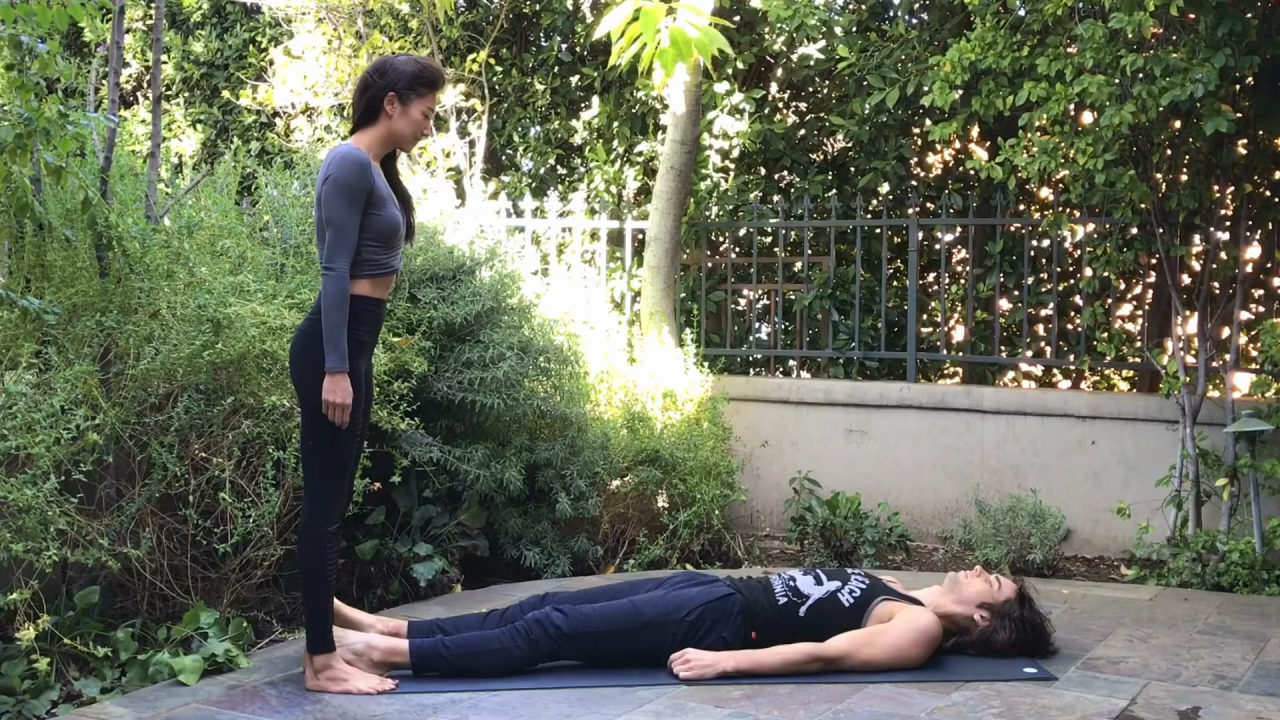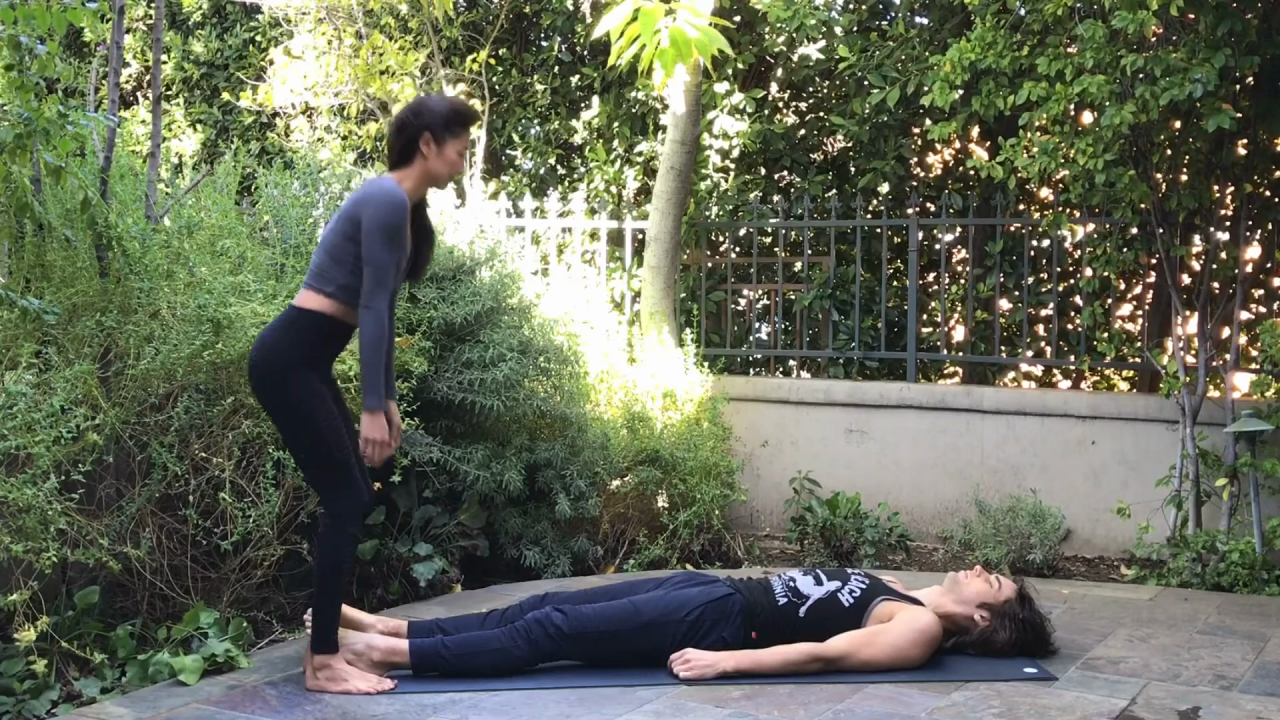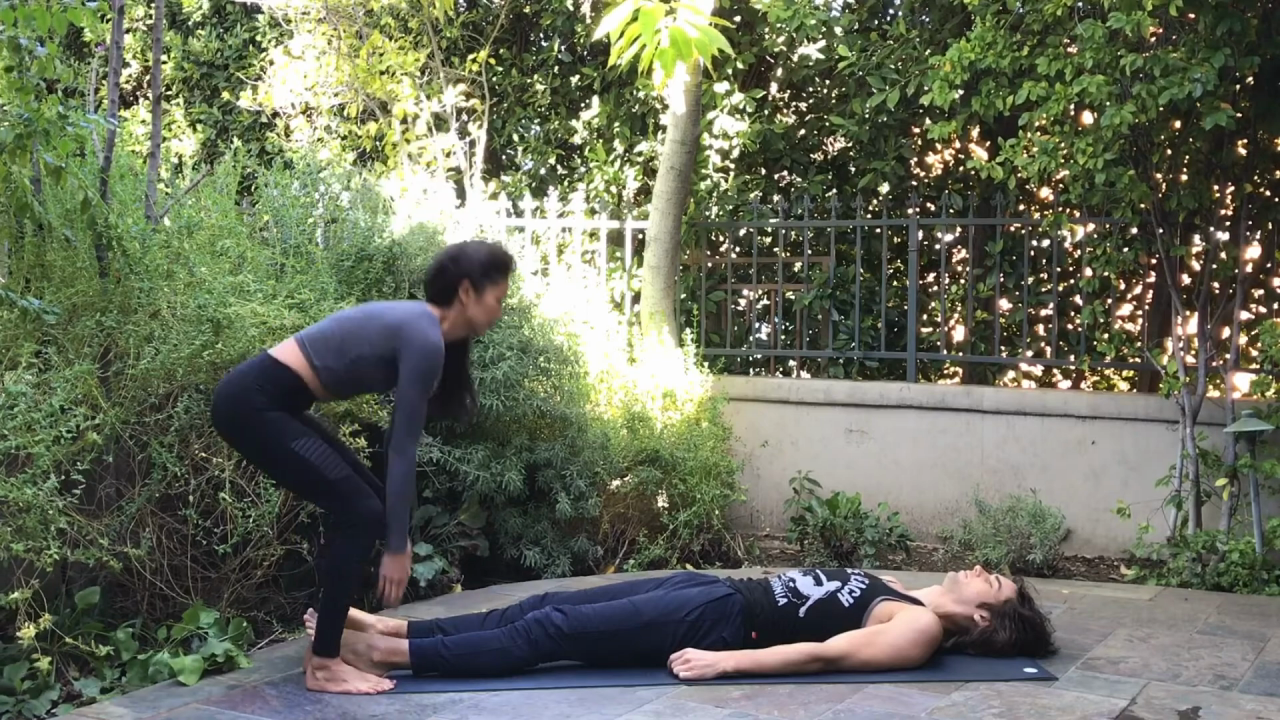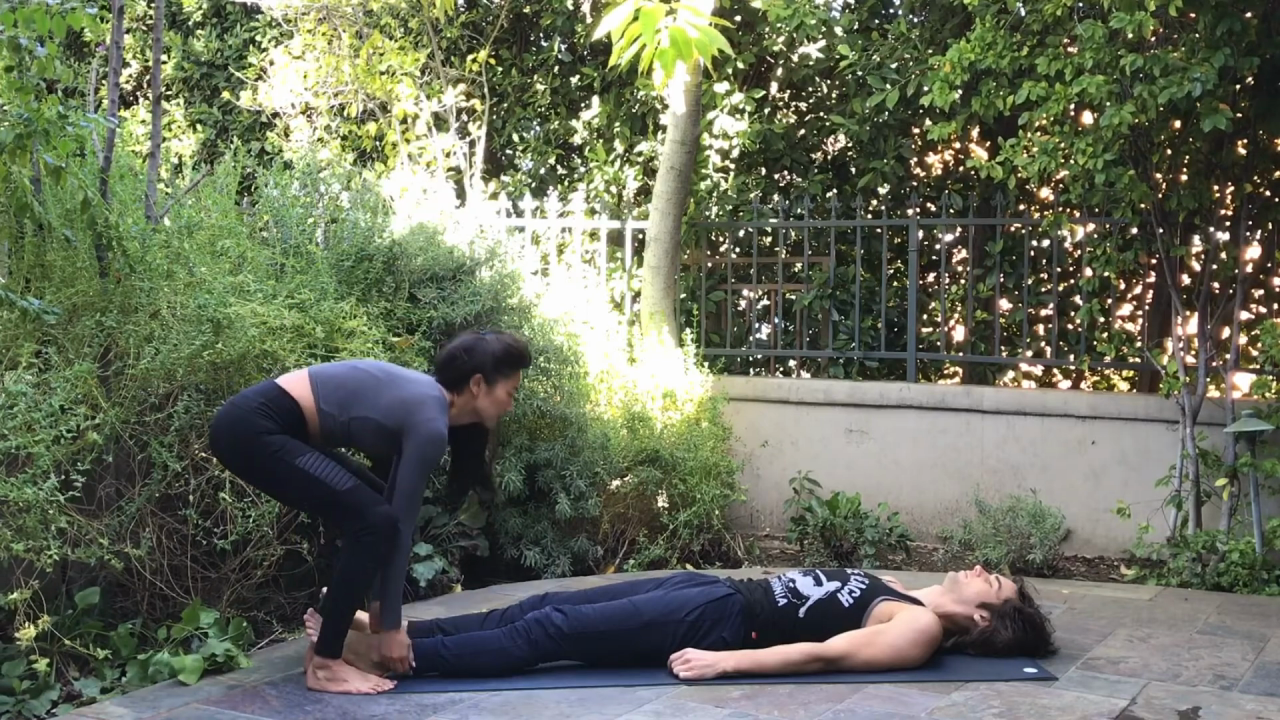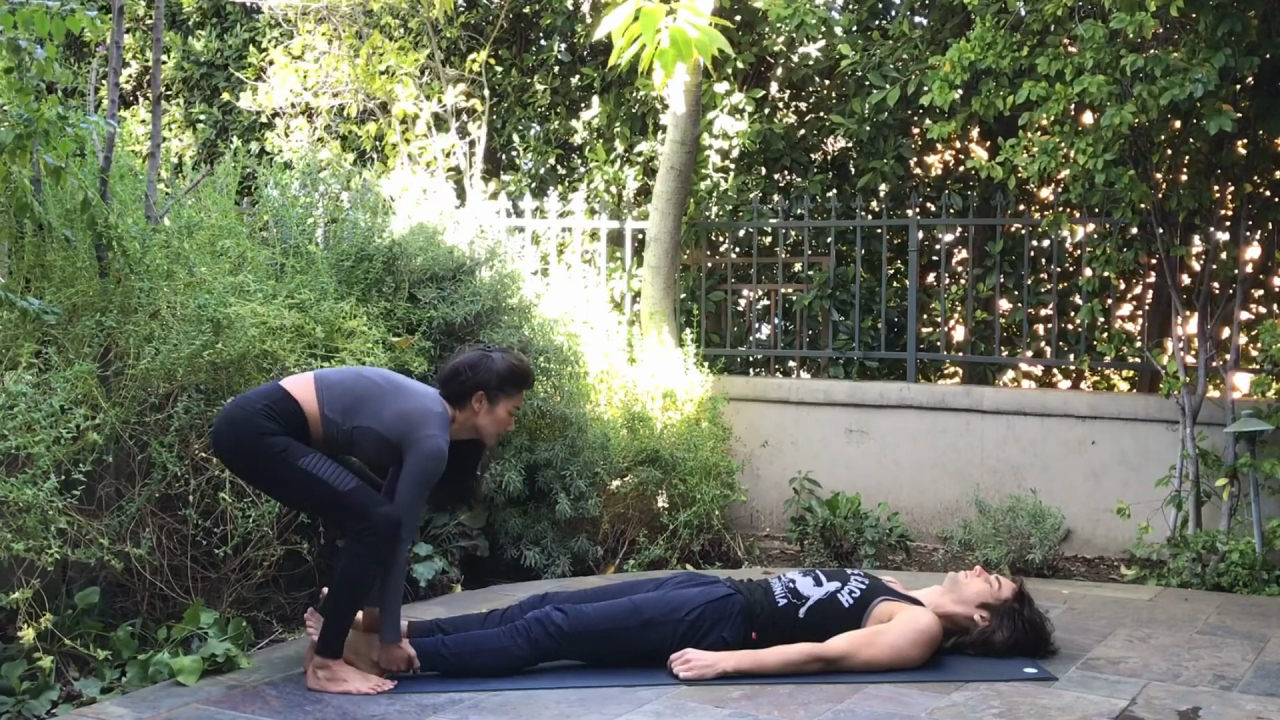
dt=0.3s
person 1, frame 1
left shoulder: (921, 629)
right shoulder: (901, 593)
left elbow: (826, 655)
left wrist: (725, 663)
left hip: (725, 621)
right hip: (723, 589)
left knee: (553, 630)
right knee: (550, 604)
left ankle: (389, 653)
right ankle: (390, 627)
person 1, frame 2
left shoulder: (920, 631)
right shoulder: (899, 593)
left elbow: (824, 655)
left wrist: (721, 662)
left hip: (726, 622)
right hip: (719, 590)
left knee: (553, 631)
right knee: (550, 605)
left ankle: (387, 654)
right ankle: (386, 626)
person 1, frame 3
left shoulder: (920, 629)
right shoulder: (901, 594)
left elbow: (826, 655)
left wrist: (725, 661)
left hip: (725, 618)
right hip: (723, 594)
left knee: (552, 630)
right knee: (551, 603)
left ankle: (388, 652)
right ankle: (388, 625)
person 1, frame 4
left shoulder: (921, 630)
right shoulder: (900, 593)
left elbow: (826, 654)
left wrist: (725, 662)
left hip: (725, 622)
right hip: (718, 590)
left knee: (552, 631)
right knee: (549, 604)
left ankle: (388, 654)
right ankle: (393, 626)
person 1, frame 5
left shoulder: (920, 631)
right shoulder: (902, 594)
left elbow: (825, 654)
left wrist: (725, 661)
left hip: (722, 623)
right hip: (717, 592)
left knee: (550, 631)
right knee: (547, 603)
right ankle: (397, 628)
person 2, frame 1
left shoulder: (374, 165)
right shoulder: (350, 162)
right elbow: (337, 271)
right wrist: (337, 369)
left hip: (349, 343)
right hip: (333, 346)
left knee: (334, 498)
right knee: (326, 502)
left ankle: (325, 641)
right ankle: (321, 662)
person 2, frame 2
left shoulder: (401, 204)
right shoulder: (387, 199)
left elbow: (381, 309)
right elbow: (372, 308)
left wrist: (388, 398)
right wrist: (372, 409)
left hip: (303, 358)
right hip: (289, 358)
left knee: (352, 497)
right knee: (346, 500)
left ankle: (328, 636)
right ankle: (323, 661)
person 2, frame 3
left shoulder: (420, 328)
right shoulder: (424, 339)
left elbow: (400, 444)
right elbow: (403, 448)
left wrist: (395, 537)
right wrist: (397, 546)
left hip: (267, 399)
right hip: (250, 403)
left knee: (362, 502)
right knee: (360, 512)
left ankle: (329, 638)
right ankle: (323, 664)
person 2, frame 4
left shoulder: (426, 402)
right shoulder: (430, 422)
left elbow: (398, 510)
right elbow: (403, 523)
left wrist: (379, 600)
right wrist: (390, 626)
left hip: (269, 424)
right hip: (252, 429)
left knee: (376, 512)
right knee: (373, 520)
left ankle: (326, 641)
right ankle: (325, 664)
person 2, frame 5
left shoulder: (427, 414)
right shoulder: (431, 438)
left elbow: (390, 509)
right elbow: (400, 535)
left wrist: (374, 608)
right wrist: (390, 638)
left hip: (266, 423)
right hip: (255, 429)
left knee: (369, 515)
right knee: (376, 521)
left ankle: (326, 643)
right ankle: (325, 664)
